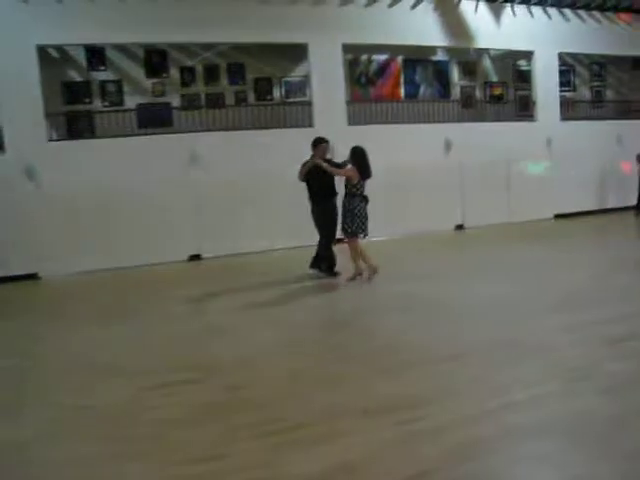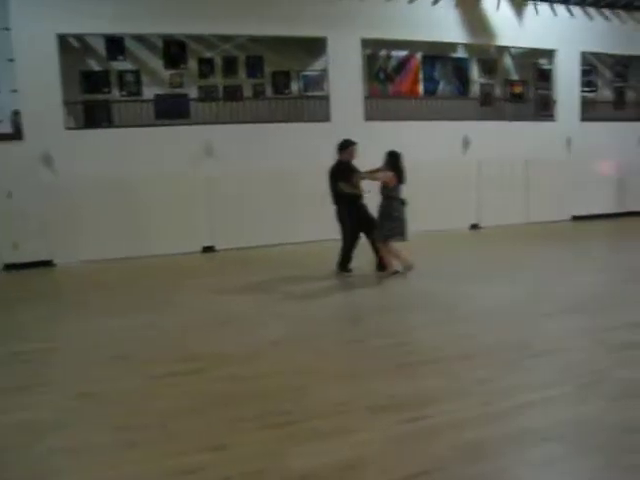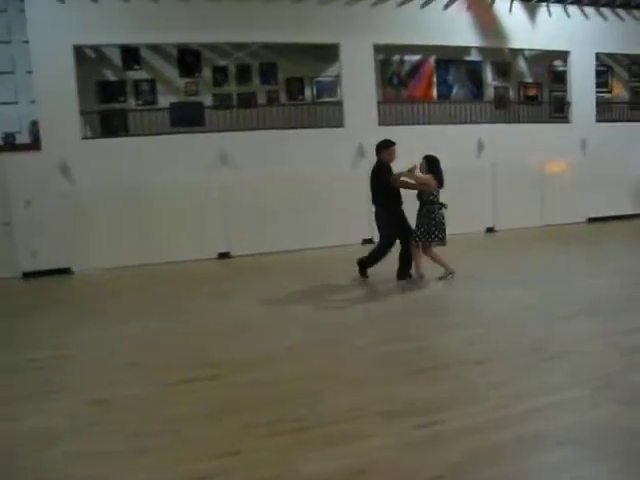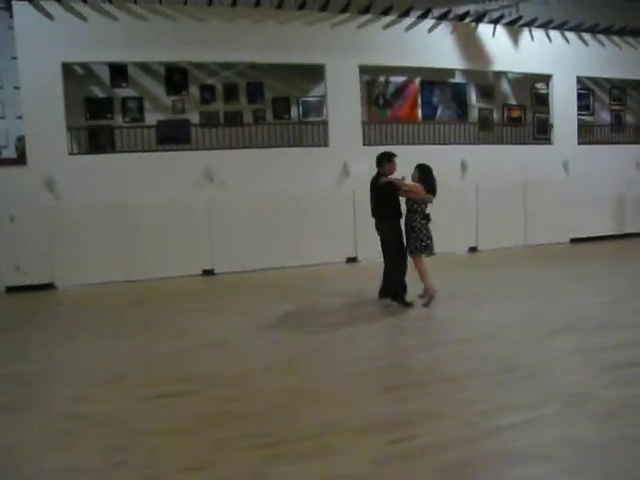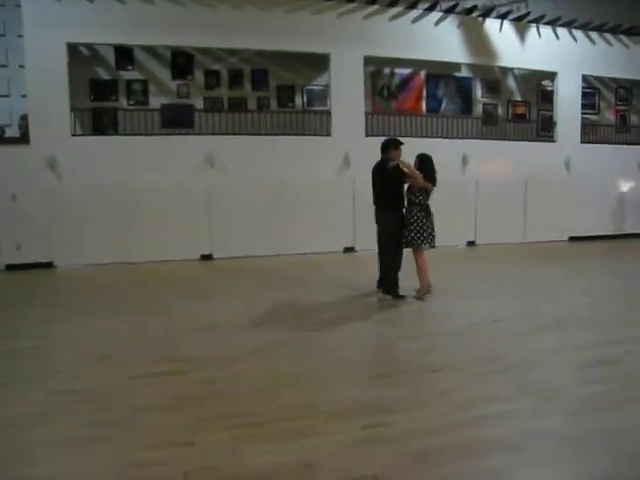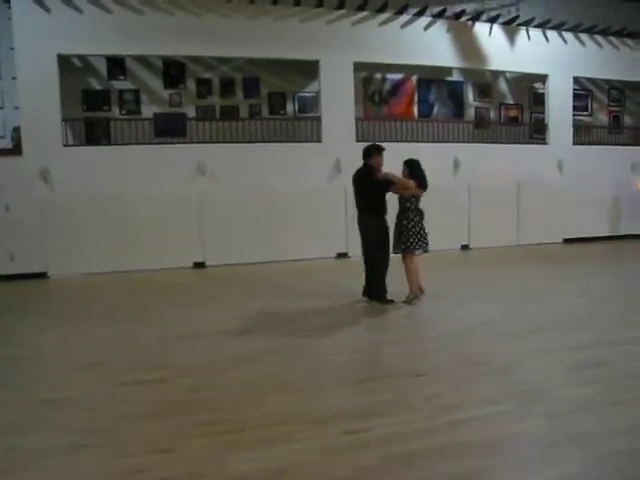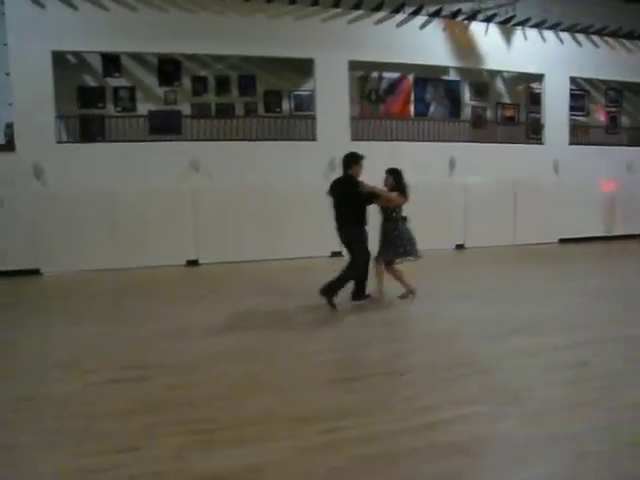
dt=0.4s
person 1, frame 1
left shoulder: (329, 163)
right shoulder: (309, 165)
right elbow: (301, 177)
right wrist: (310, 164)
left hip: (331, 203)
right hip: (319, 206)
left knee: (329, 236)
right knee: (327, 237)
left ankle: (317, 263)
right ankle: (329, 267)
person 1, frame 2
left shoulder: (350, 167)
right shoulder: (337, 170)
left elbow: (362, 176)
right elbow: (343, 188)
right wrist: (356, 190)
left hip: (357, 205)
right hip: (345, 209)
left knee: (375, 231)
right knee: (350, 238)
left ankle: (382, 264)
right ankle: (343, 265)
person 1, frame 3
left shoulder: (384, 168)
right shoulder: (381, 168)
left elbow: (394, 180)
right elbow: (398, 183)
left wrist: (406, 173)
right wrist: (422, 187)
left hip: (395, 210)
right hip: (386, 212)
left knee: (408, 238)
right knee: (387, 243)
left ankle: (404, 272)
right ankle: (364, 264)
person 1, frame 4
left shoulder: (380, 181)
right shoulder: (382, 181)
right elbow: (403, 193)
right wrist: (425, 197)
left hip: (386, 223)
right hip: (388, 224)
left knee: (392, 259)
right knee: (398, 259)
left ankle: (386, 290)
right ankle: (398, 294)
person 1, frame 5
left shoulder: (379, 167)
right shoulder: (390, 167)
right elbow: (414, 180)
right wrist: (426, 185)
left hip: (383, 212)
right hip: (391, 213)
left knee: (386, 249)
right knee: (394, 250)
left ankle: (383, 282)
right ankle: (390, 287)
person 1, frame 6
left shoulder: (359, 174)
right shoulder: (373, 175)
right elbow: (400, 186)
right wrist: (412, 188)
left hip: (364, 219)
right hip: (375, 220)
left knee: (371, 256)
right knee: (381, 257)
left ankle: (370, 290)
right ankle: (378, 294)
person 1, frame 7
left shoulder: (337, 184)
right shoulder: (356, 186)
right elbow: (376, 197)
left hip: (343, 228)
right hip: (354, 229)
left knee: (363, 258)
right knee: (357, 264)
left ankle: (359, 292)
right ankle: (330, 290)
person 2, frame 1
left shoulder: (352, 170)
right shoulder: (361, 171)
left elbow: (336, 172)
left wrist: (321, 163)
left hip: (353, 206)
right hip: (358, 205)
left knee: (352, 239)
right knee: (352, 239)
left ankle: (371, 266)
right ankle: (358, 269)
person 2, frame 2
left shoulder: (390, 175)
right shoulder: (390, 175)
left elbow: (374, 177)
left hip: (391, 210)
right hip: (389, 209)
left knee: (383, 241)
right knee: (382, 240)
left ankle: (406, 262)
person 2, frame 3
left shoulder: (430, 178)
right shoulder: (425, 180)
left elbow: (416, 178)
left hip: (432, 215)
right hip: (426, 215)
left knee: (415, 243)
right knee: (426, 248)
person 2, frame 4
left shoulder: (418, 187)
right shoulder: (419, 190)
left elbow: (403, 185)
left wrist: (389, 179)
left hip: (417, 224)
right hip: (416, 224)
left knee: (417, 259)
right knee: (417, 258)
left ankle: (430, 289)
right ankle: (428, 288)
person 2, frame 5
right shoulder: (428, 180)
left hip: (416, 216)
right hip: (422, 215)
left knee: (418, 252)
right knee: (420, 252)
left ankle: (424, 286)
right ankle: (426, 283)
person 2, frame 6
left shoulder: (413, 184)
right shoulder: (411, 185)
left hip: (410, 221)
right hip: (409, 221)
left knee: (408, 257)
right knee: (410, 257)
left ankle: (413, 291)
right ankle: (418, 287)
person 2, frame 7
left shoulder: (398, 196)
right shoulder: (388, 195)
left elbow: (389, 200)
left wrist: (374, 189)
left hip: (396, 232)
right hip: (390, 231)
left knee: (380, 261)
right knee: (388, 264)
right ankle: (409, 288)
